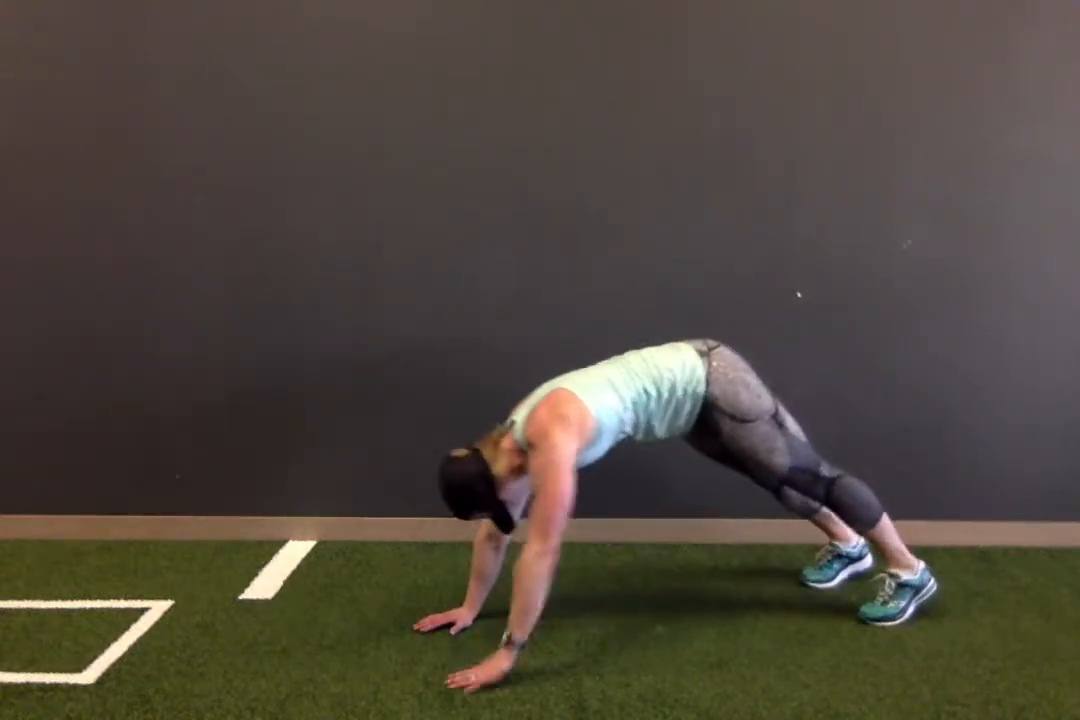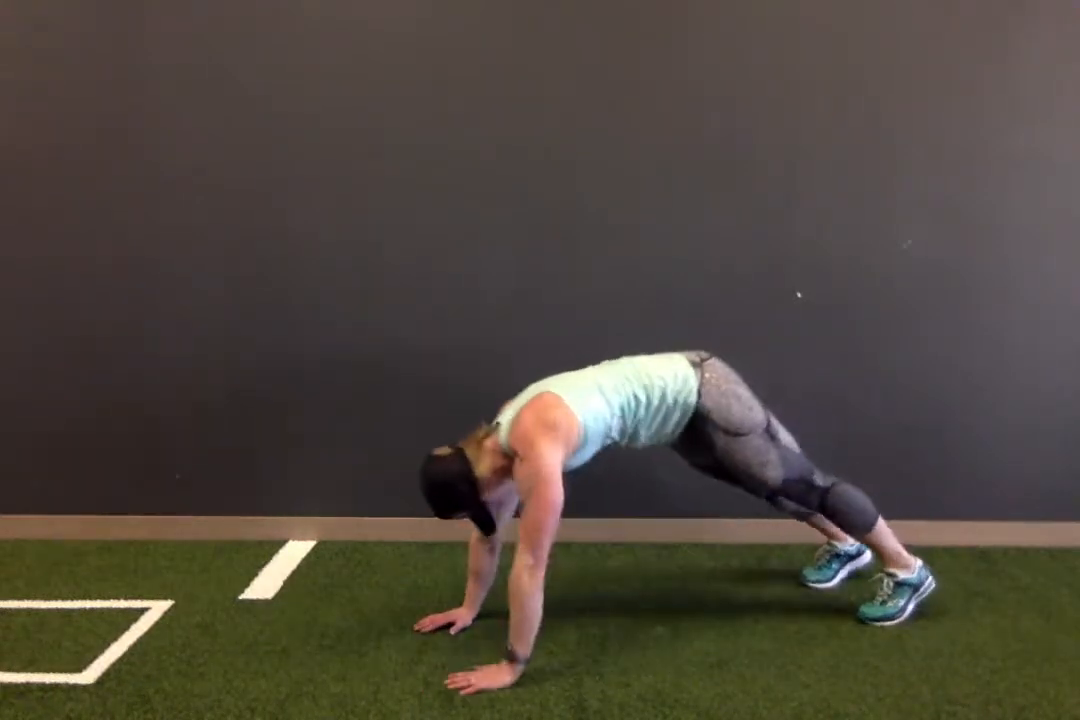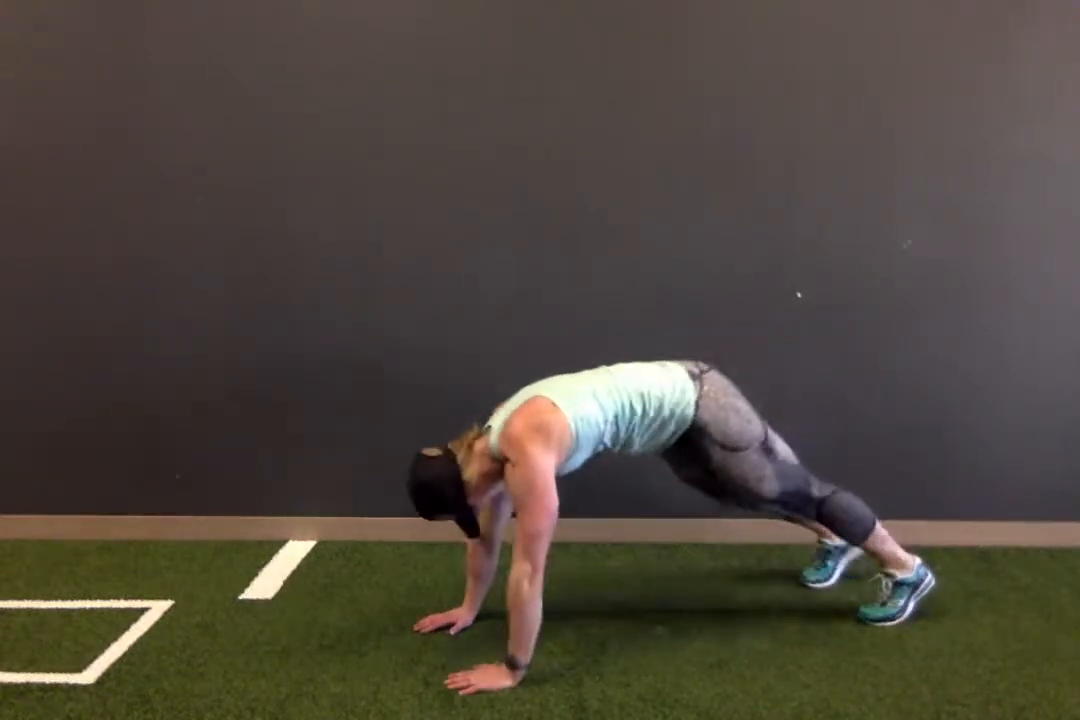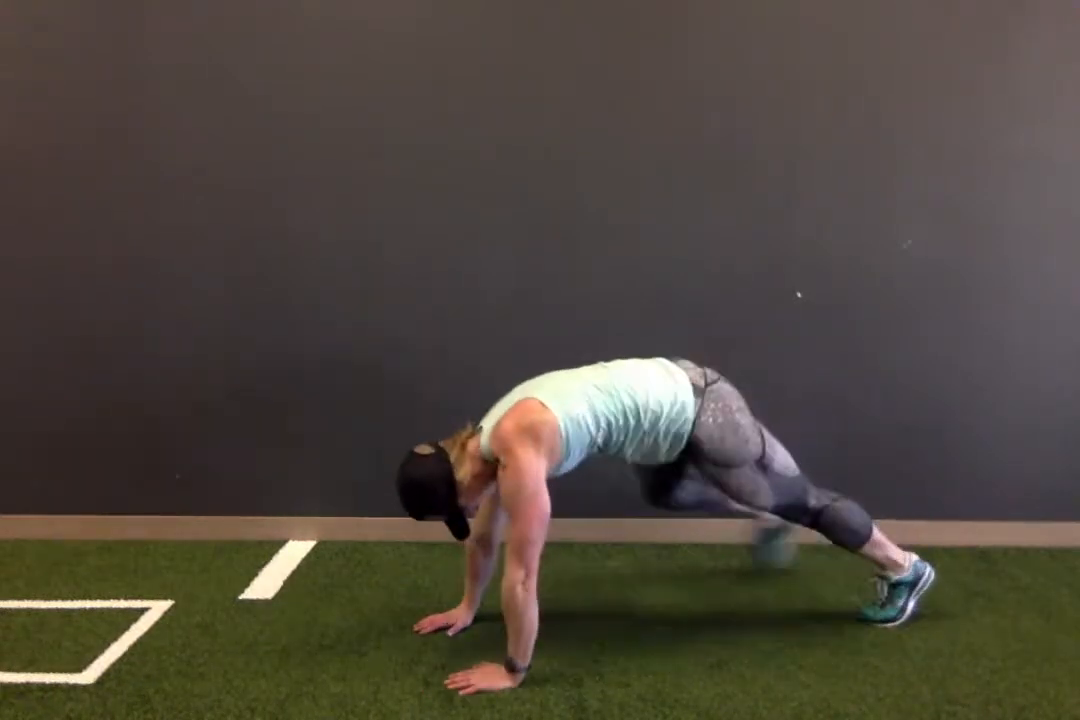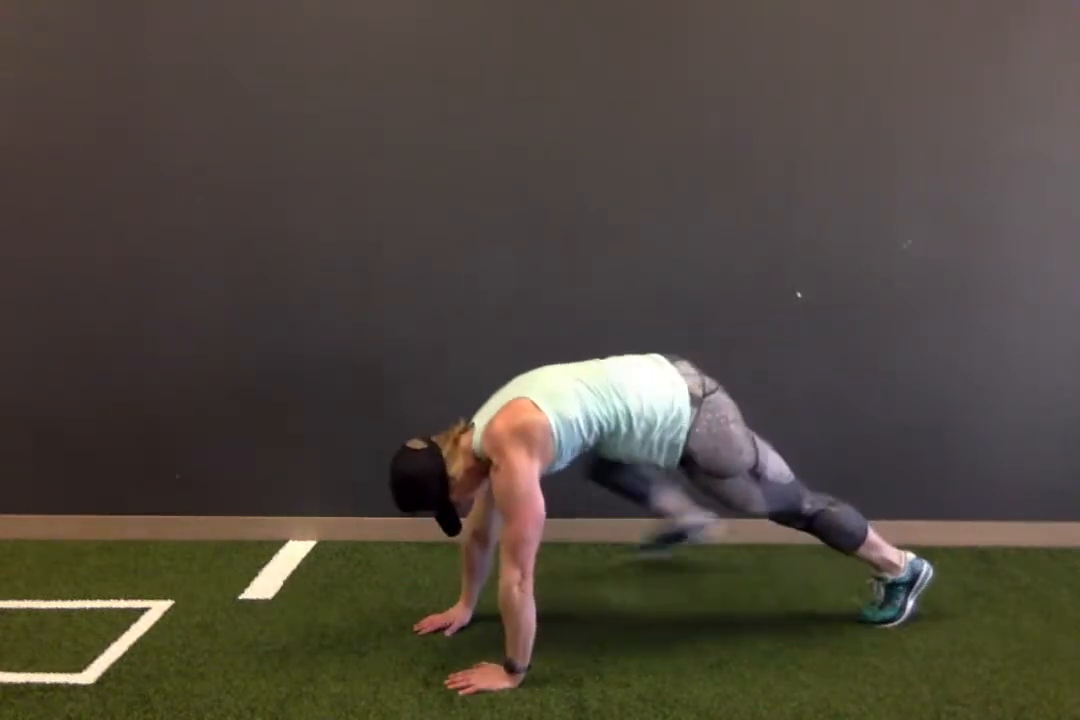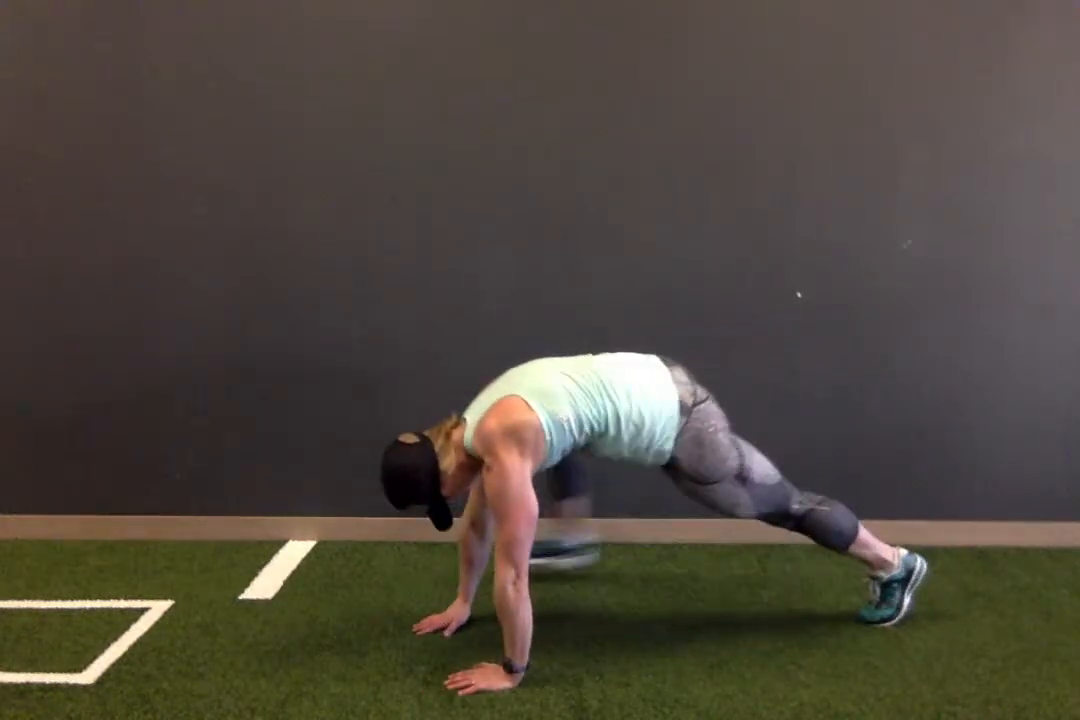
dt=0.1s
person 1, frame 1
left shoulder: (550, 438)
right shoulder: (511, 436)
left elbow: (541, 553)
right elbow: (494, 531)
left wrist: (507, 653)
right wrist: (470, 607)
left hip: (708, 379)
right hip: (687, 382)
left knee: (808, 472)
right knee: (770, 471)
left ankle: (909, 572)
right ankle: (848, 547)
person 1, frame 2
left shoulder: (534, 447)
right shoulder: (496, 440)
left elbow: (530, 563)
right elbow: (486, 533)
left wrist: (511, 665)
right wrist: (468, 608)
left hip: (699, 393)
right hip: (678, 391)
left knee: (802, 481)
right knee: (758, 479)
left ankle: (907, 570)
right ankle: (845, 544)
person 1, frame 3
left shoulder: (526, 449)
right shoulder: (492, 439)
left elbow: (528, 569)
right elbow: (487, 533)
left wrist: (512, 669)
right wrist: (469, 606)
left hip: (693, 404)
right hip: (672, 388)
left knee: (798, 488)
right knee: (720, 488)
left ankle: (906, 570)
right ankle: (834, 541)
person 1, frame 4
left shoulder: (518, 453)
right shoulder: (485, 439)
left elbow: (521, 574)
right elbow: (484, 533)
left wrist: (512, 671)
right wrist: (467, 607)
left hip: (695, 412)
right hip: (669, 385)
left knee: (795, 499)
right knee: (665, 491)
left ankle: (903, 569)
right ankle: (770, 519)
person 1, frame 5
left shoulder: (508, 450)
right shoulder: (481, 431)
left elbow: (518, 573)
right elbow: (481, 527)
left wrist: (512, 672)
right wrist: (465, 605)
left hip: (686, 417)
right hip: (661, 379)
left knee: (790, 503)
right knee: (604, 464)
left ankle: (898, 568)
right ankle: (686, 520)
person 1, frame 6
left shoulder: (499, 449)
right shoulder: (473, 427)
left elbow: (511, 573)
right elbow: (478, 521)
left wrist: (511, 671)
right wrist: (462, 604)
left hip: (674, 422)
right hip: (652, 378)
left knee: (778, 503)
left ankle: (892, 565)
